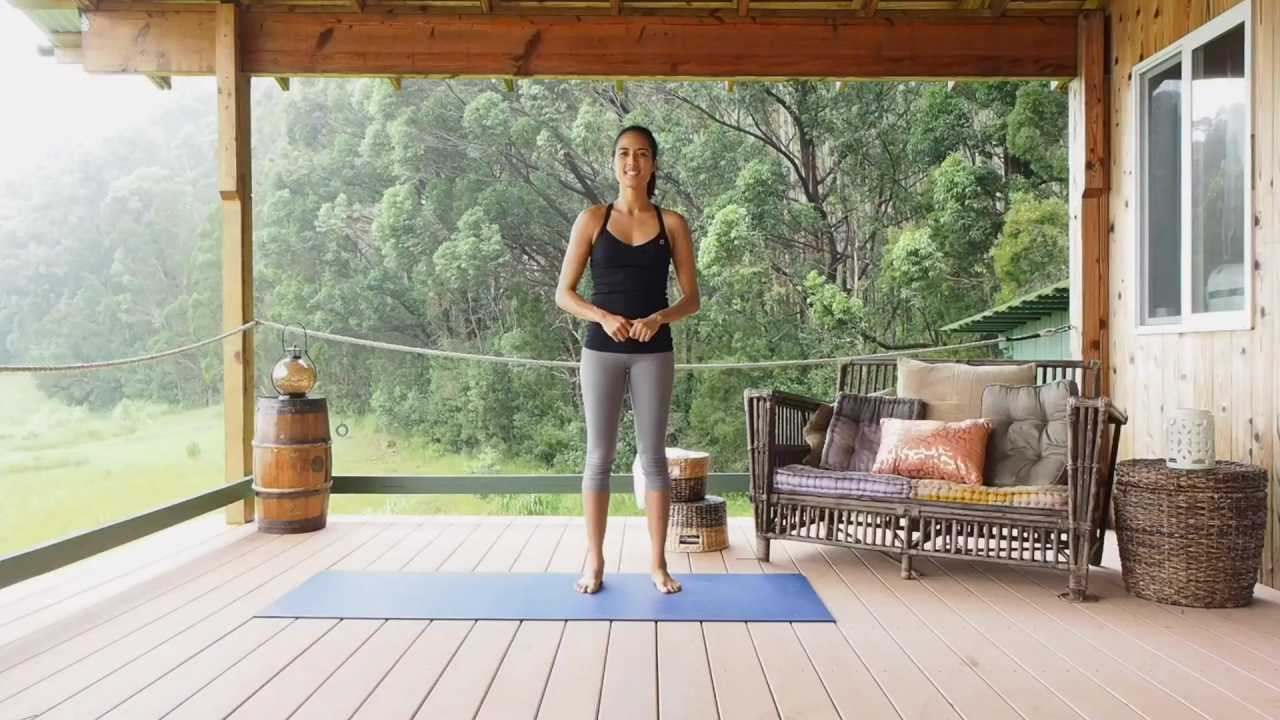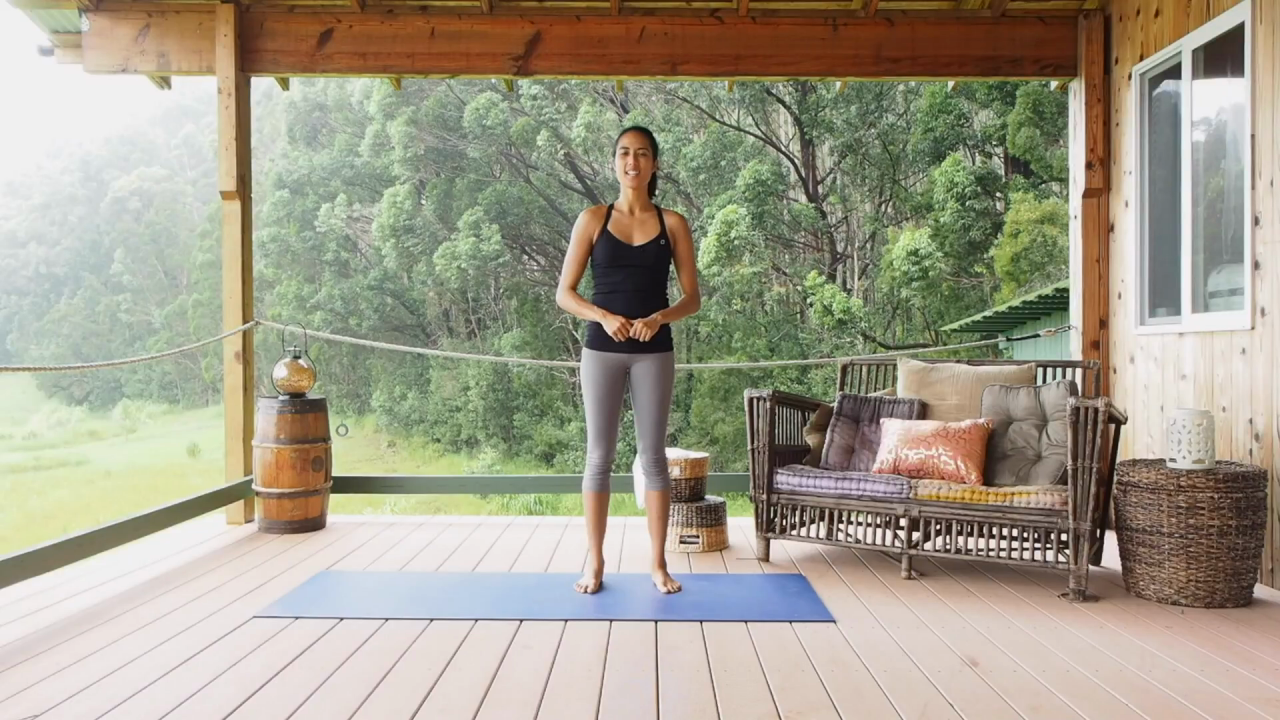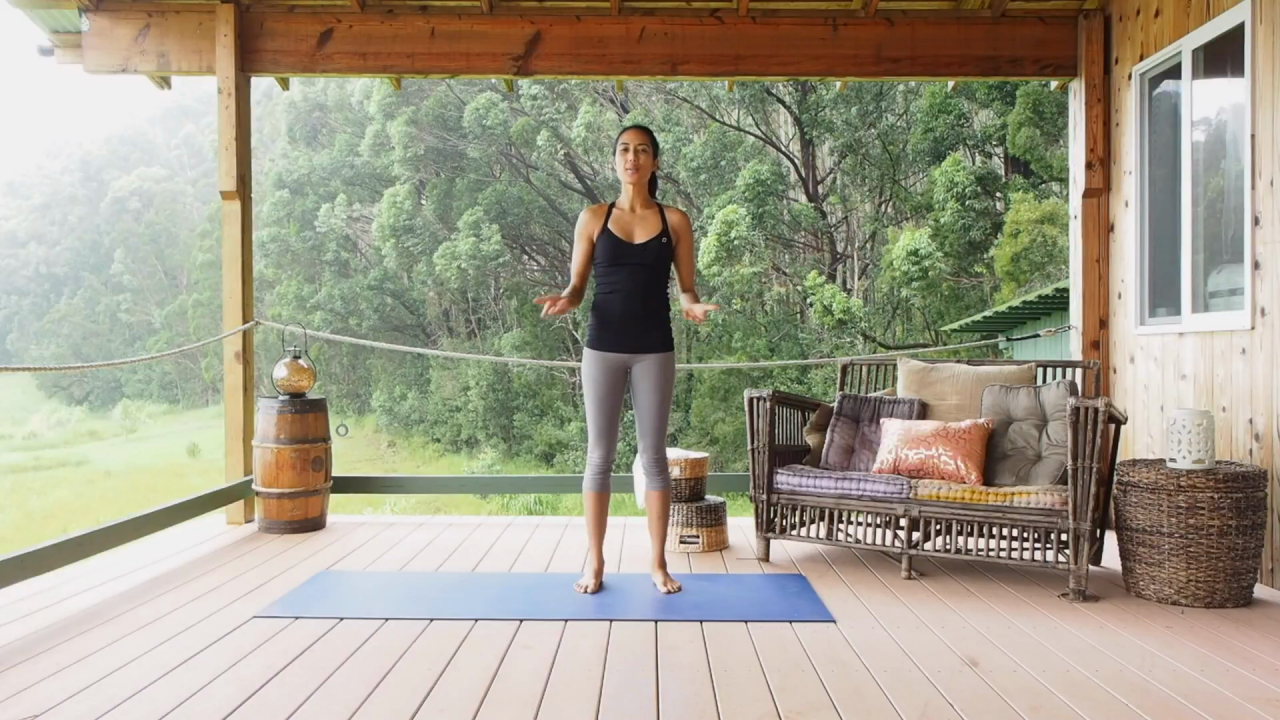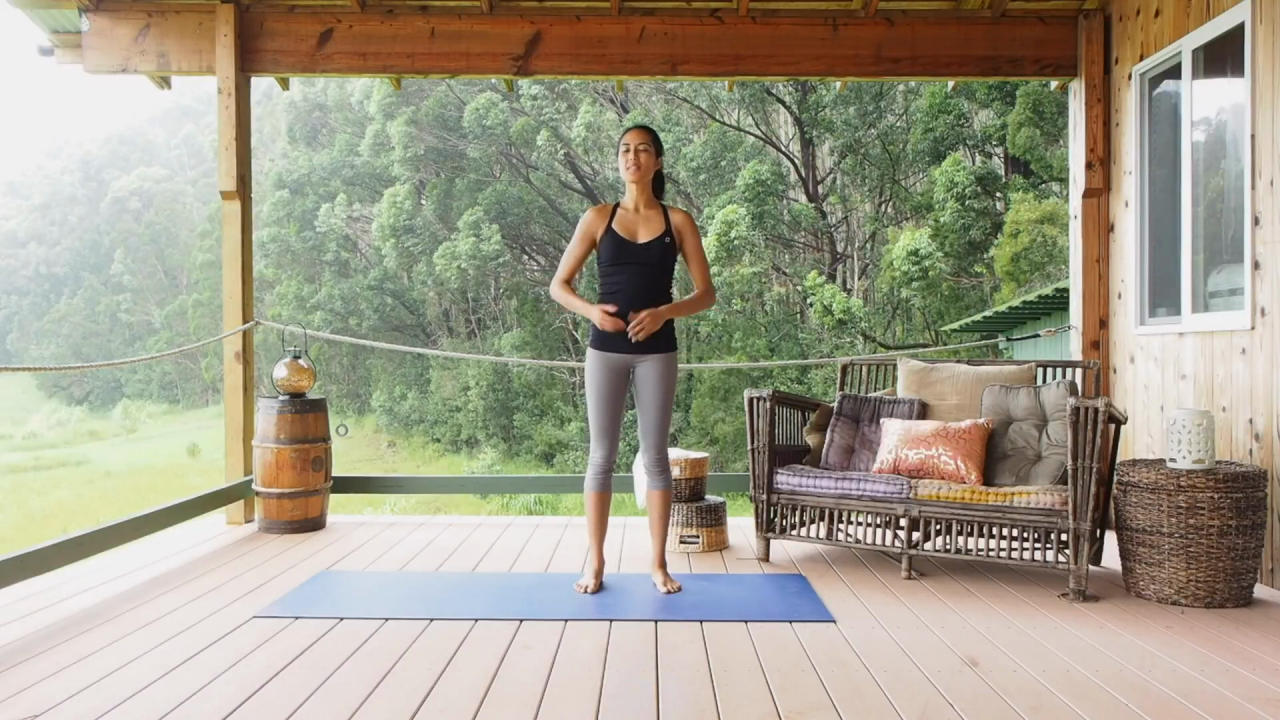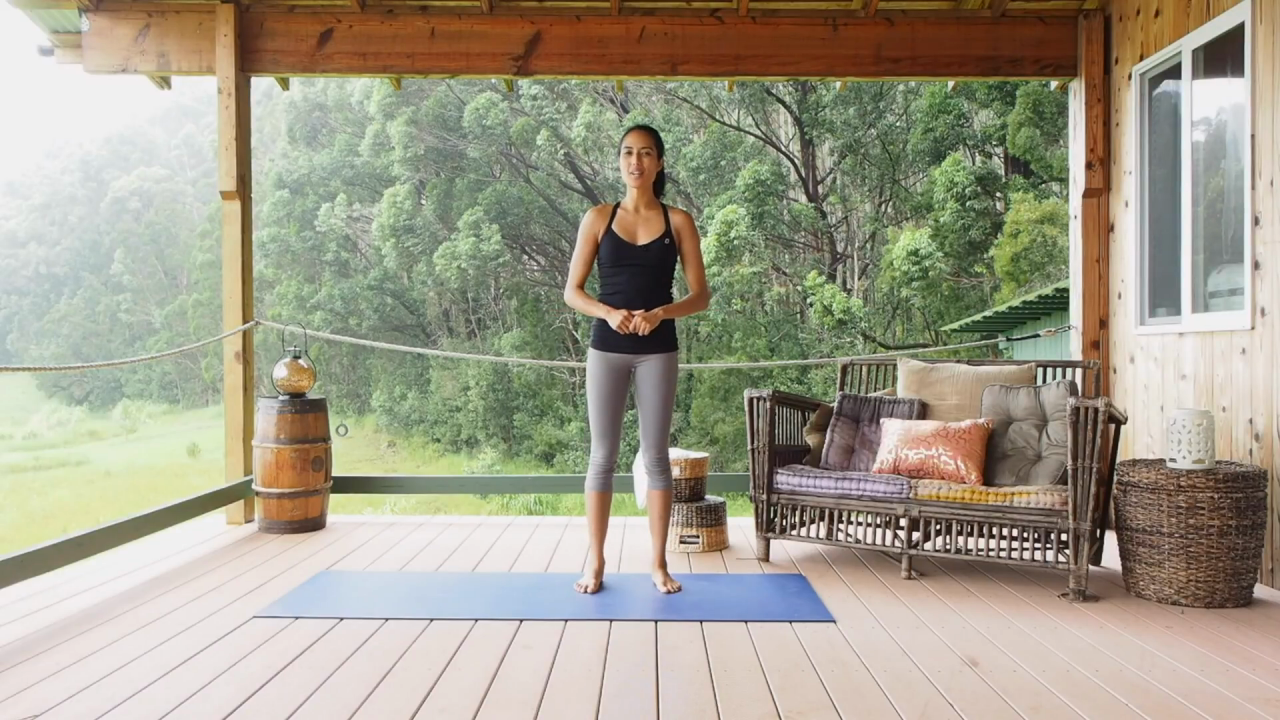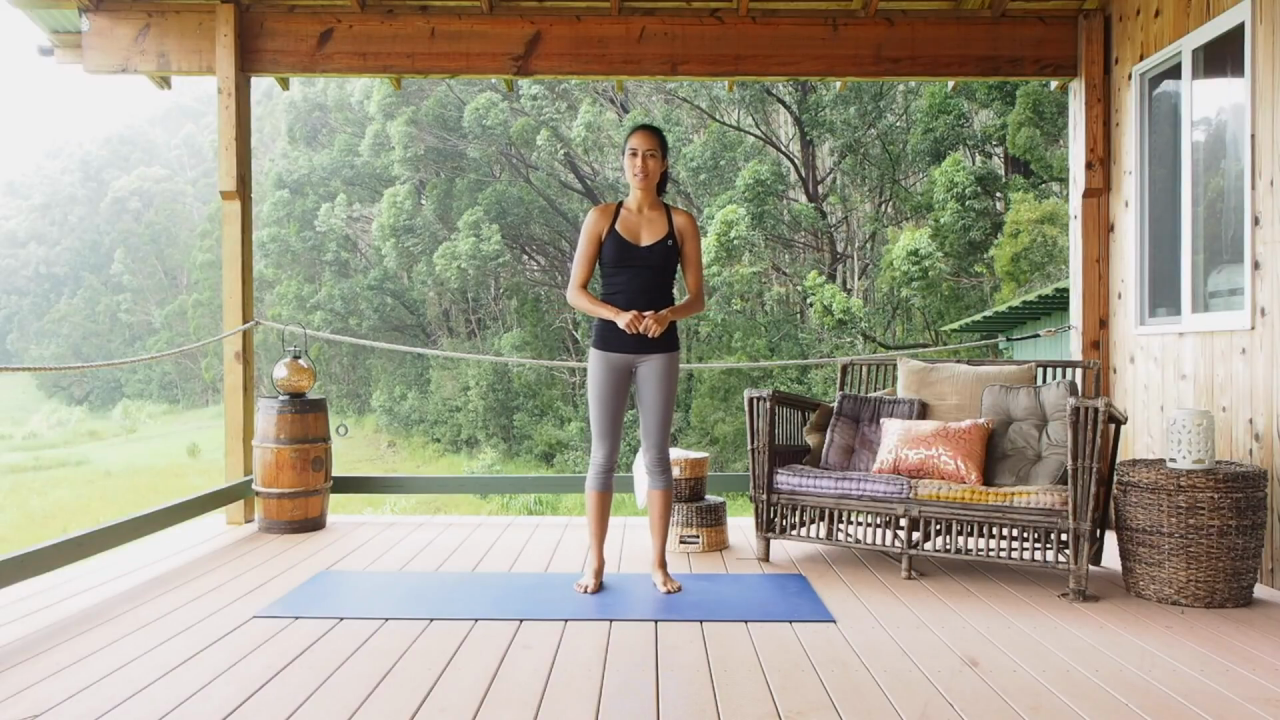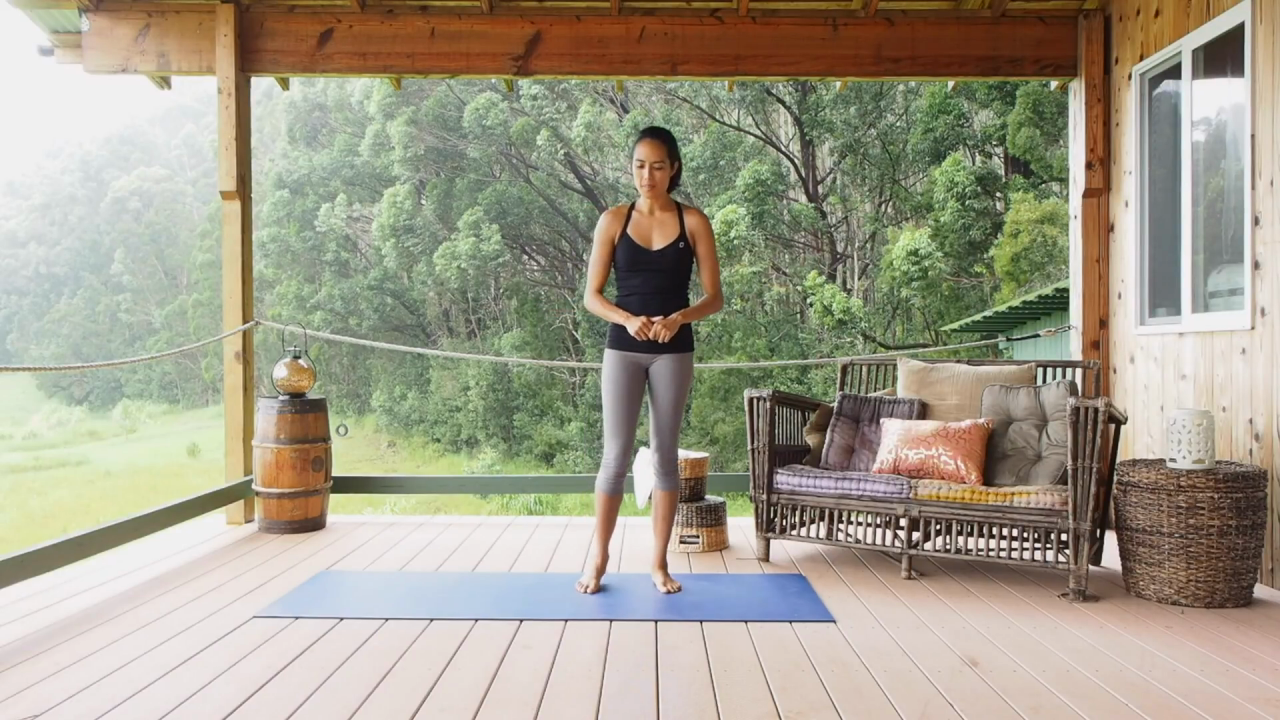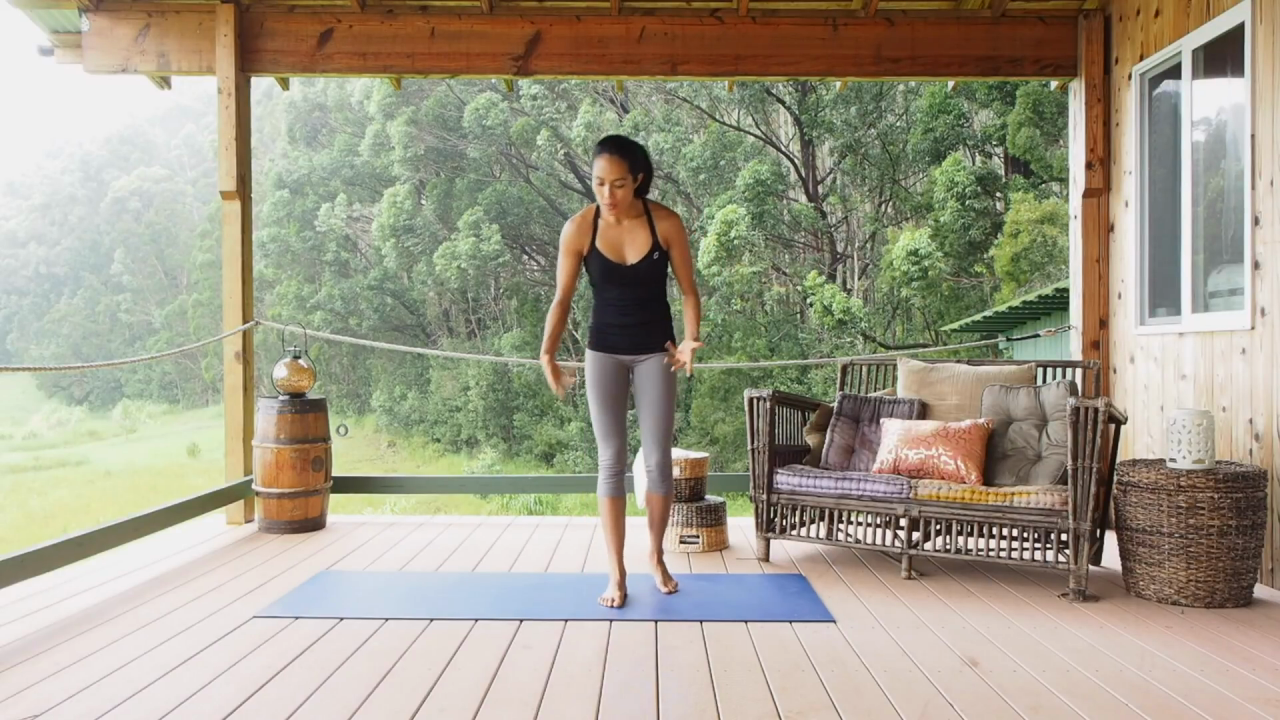
dt=0.7s
person 1, frame 1
left shoulder: (671, 223)
right shoulder: (591, 219)
left elbow: (692, 297)
right elbow: (564, 293)
left wrist: (658, 318)
right wrist: (602, 316)
left hip: (653, 352)
right hip: (602, 350)
left knee: (653, 456)
right knee: (599, 456)
left ankle: (658, 563)
right ankle: (594, 560)
person 1, frame 2
left shoulder: (672, 223)
right shoulder: (592, 220)
left elbow: (692, 297)
right elbow: (564, 292)
left wrist: (658, 318)
right wrist: (603, 316)
left hip: (654, 352)
right hip: (602, 349)
left knee: (653, 456)
right knee: (599, 456)
left ankle: (658, 562)
right ankle: (594, 560)
person 1, frame 3
left shoulder: (675, 221)
right shoulder: (593, 218)
left elbow: (687, 288)
right elbow: (578, 285)
left wrist: (694, 306)
right wrist: (563, 301)
left hip: (655, 350)
right hip: (603, 348)
left knee: (653, 456)
right knee: (600, 456)
left ankle: (658, 563)
right ankle: (594, 561)
person 1, frame 4
left shoulder: (678, 221)
right shoulder: (597, 218)
left elbow: (706, 294)
right elbow: (559, 284)
left wrist: (663, 313)
right wrist: (589, 308)
left hip: (657, 350)
right hip: (606, 349)
left knee: (655, 456)
right knee: (602, 455)
left ankle: (658, 563)
right ankle: (595, 560)
person 1, frame 5
left shoulder: (678, 221)
right shoulder: (598, 218)
left elbow: (700, 295)
right elbow: (572, 290)
left wrist: (660, 313)
right wrist: (608, 313)
left hip: (658, 351)
right hip: (607, 349)
left knee: (656, 456)
right knee: (602, 455)
left ankle: (659, 563)
right ankle: (595, 560)
person 1, frame 6
left shoulder: (681, 222)
right shoulder: (601, 217)
left elbow: (697, 297)
right elbow: (574, 291)
left wrist: (667, 315)
right wrist: (617, 314)
left hip: (659, 351)
right hip: (609, 348)
left knee: (657, 456)
right knee: (604, 455)
left ankle: (658, 563)
right ankle: (595, 560)
person 1, frame 7
left shoulder: (693, 222)
right shoulder: (612, 221)
left elbow: (714, 297)
right elbow: (591, 295)
left wrist: (678, 318)
right wrist: (628, 320)
left hip: (673, 350)
right hip: (622, 348)
left knee: (664, 455)
right knee: (616, 454)
left ankle: (658, 562)
right ankle: (599, 556)
person 1, frame 8
left shoulder: (666, 223)
right shoulder: (578, 228)
left elbow: (689, 290)
right elbow: (562, 298)
left wrist: (690, 341)
right wrist: (547, 354)
left hip: (654, 351)
right hip: (604, 351)
left knee: (658, 457)
right knee: (611, 459)
left ankle: (657, 557)
right ankle: (616, 572)
